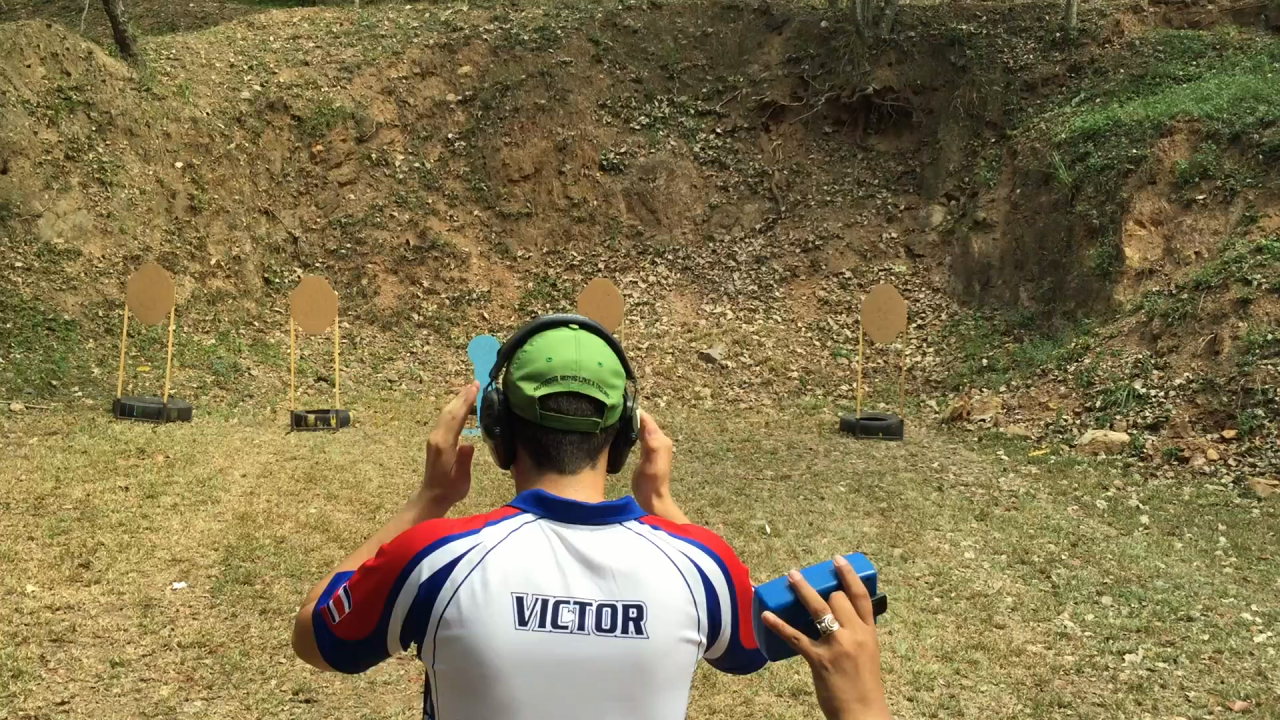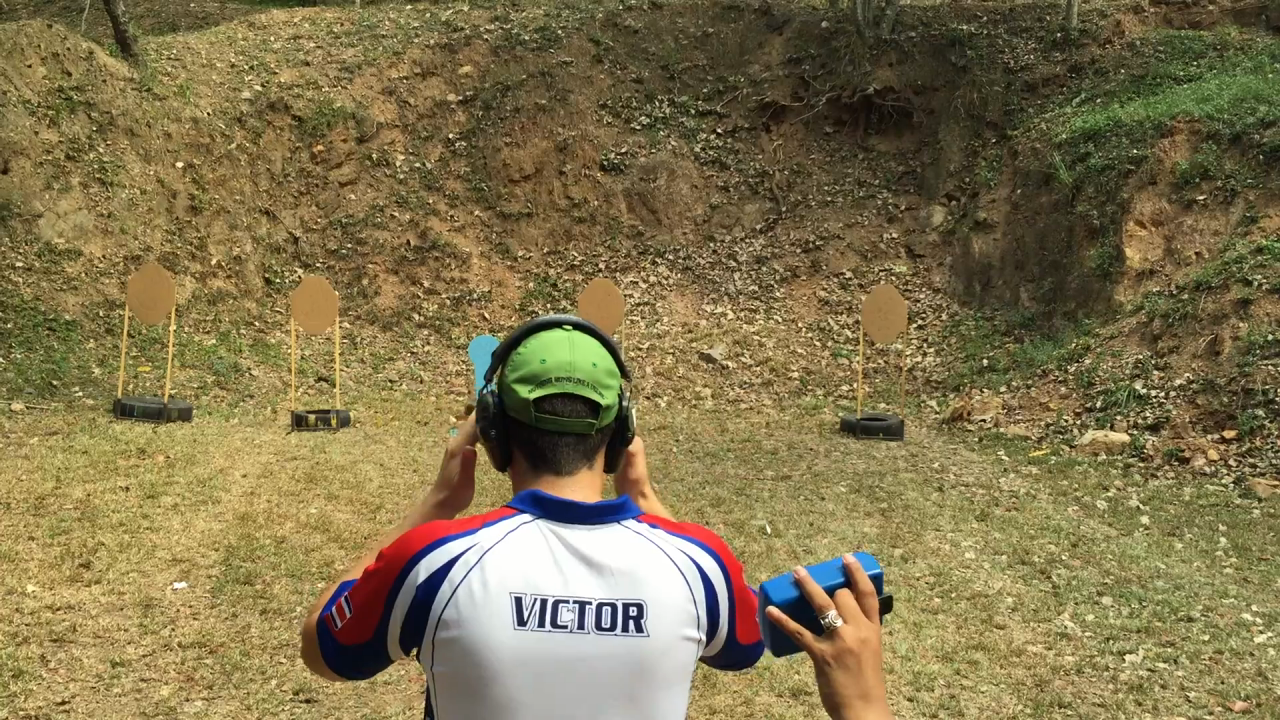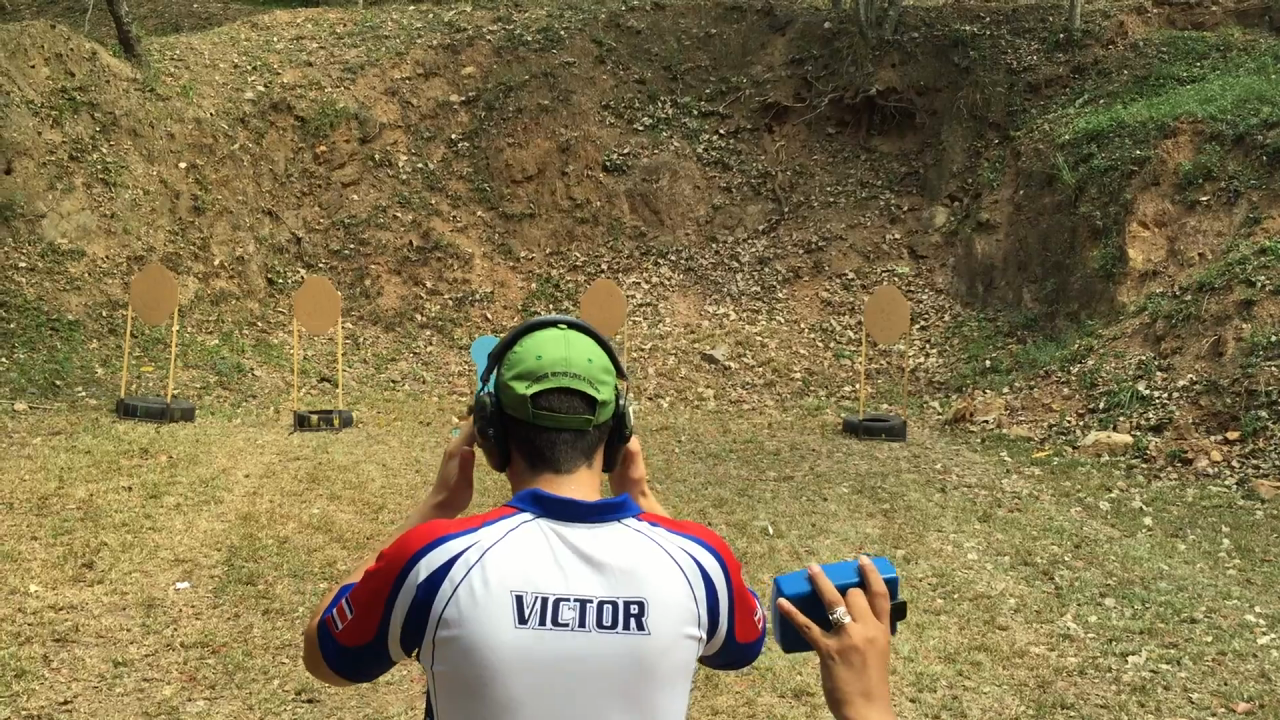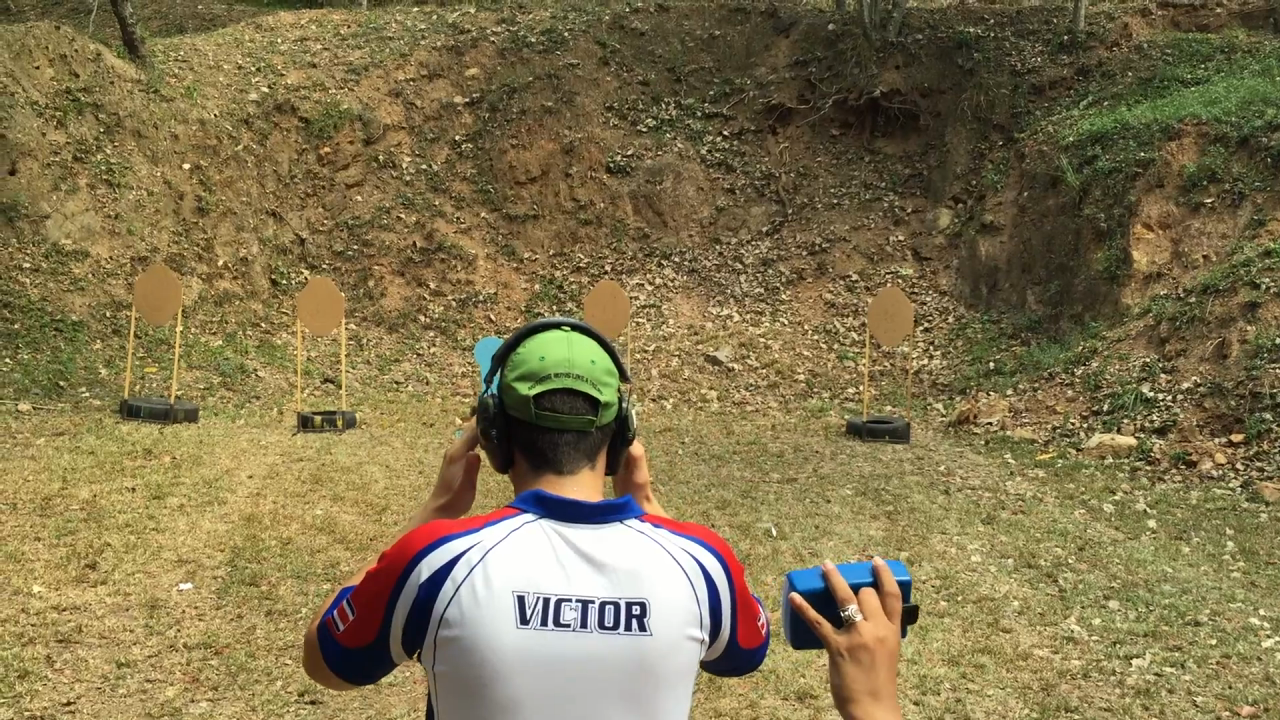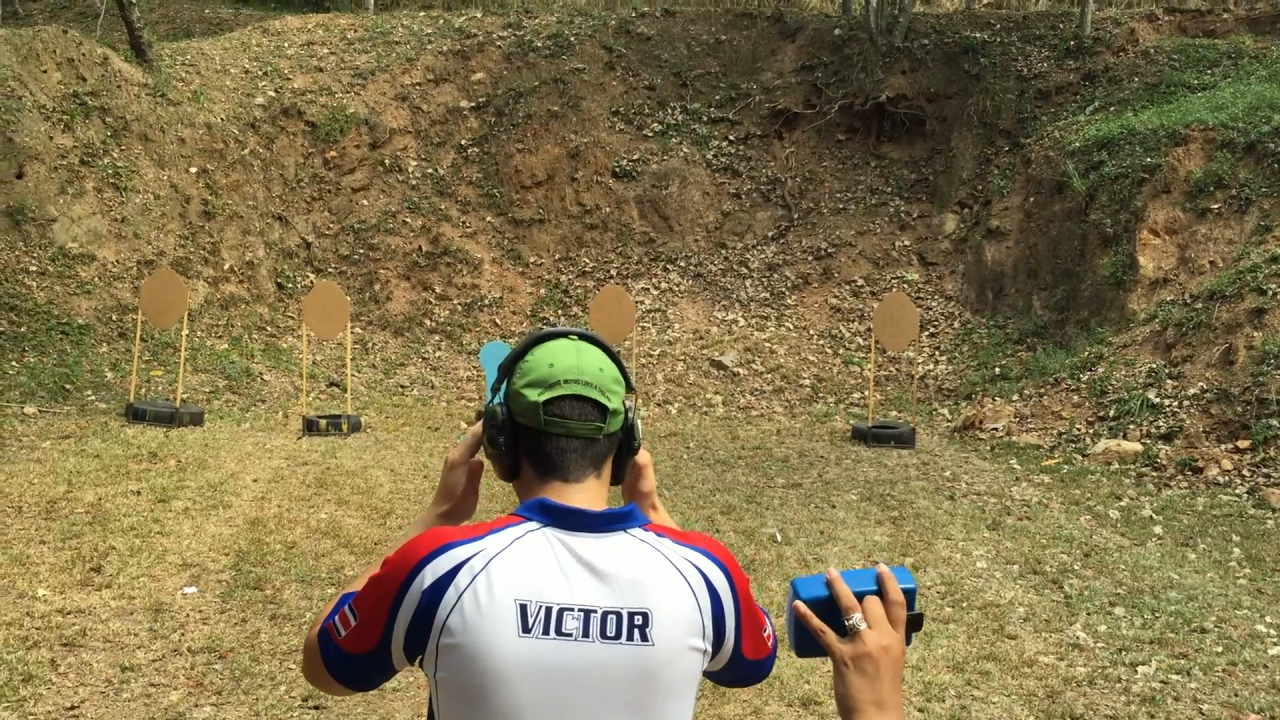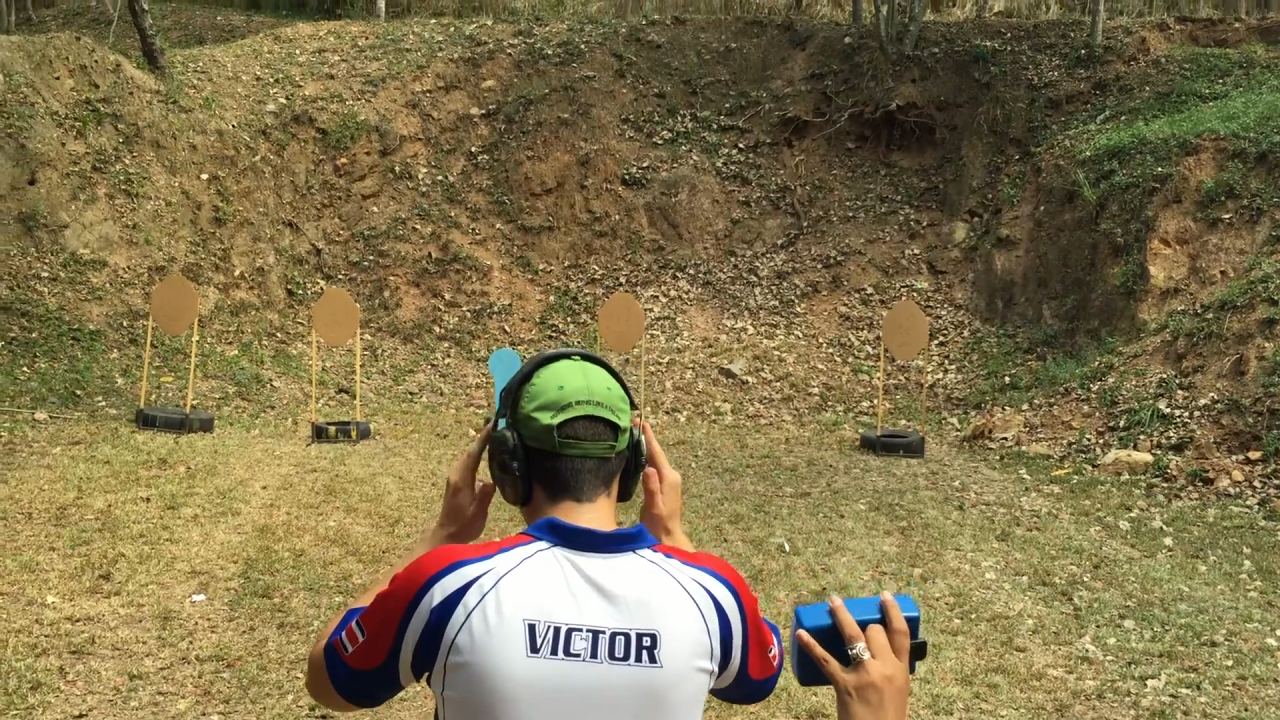
dt=0.2s
person 1, frame 1
left shoulder: (442, 556)
right shoulder: (698, 563)
left elbow: (312, 637)
right elbow: (751, 648)
left wrist: (427, 499)
right wrist: (660, 498)
person 1, frame 2
left shoulder: (440, 559)
right shoulder: (695, 560)
left elbow: (320, 649)
right elbow: (746, 644)
left wrist: (436, 503)
right wrist: (643, 498)
person 1, frame 3
left shoulder: (440, 558)
right shoulder: (694, 559)
left elbow: (323, 655)
right elbow: (744, 643)
left wrist: (434, 505)
right wrist: (643, 500)
person 1, frame 4
left shoulder: (442, 559)
right shoulder: (698, 560)
left elbow: (323, 660)
right elbow: (748, 649)
left wrist: (436, 508)
right wrist: (647, 505)
person 1, frame 5
left shoulder: (443, 566)
right shoulder: (701, 570)
left elbow: (321, 663)
right elbow: (755, 660)
left wrist: (437, 516)
right wrist: (655, 514)
person 1, frame 6
left shoulder: (453, 585)
right shoulder: (709, 590)
left elbow: (325, 678)
right elbow: (760, 678)
left wrist: (440, 536)
right wrist: (672, 535)
